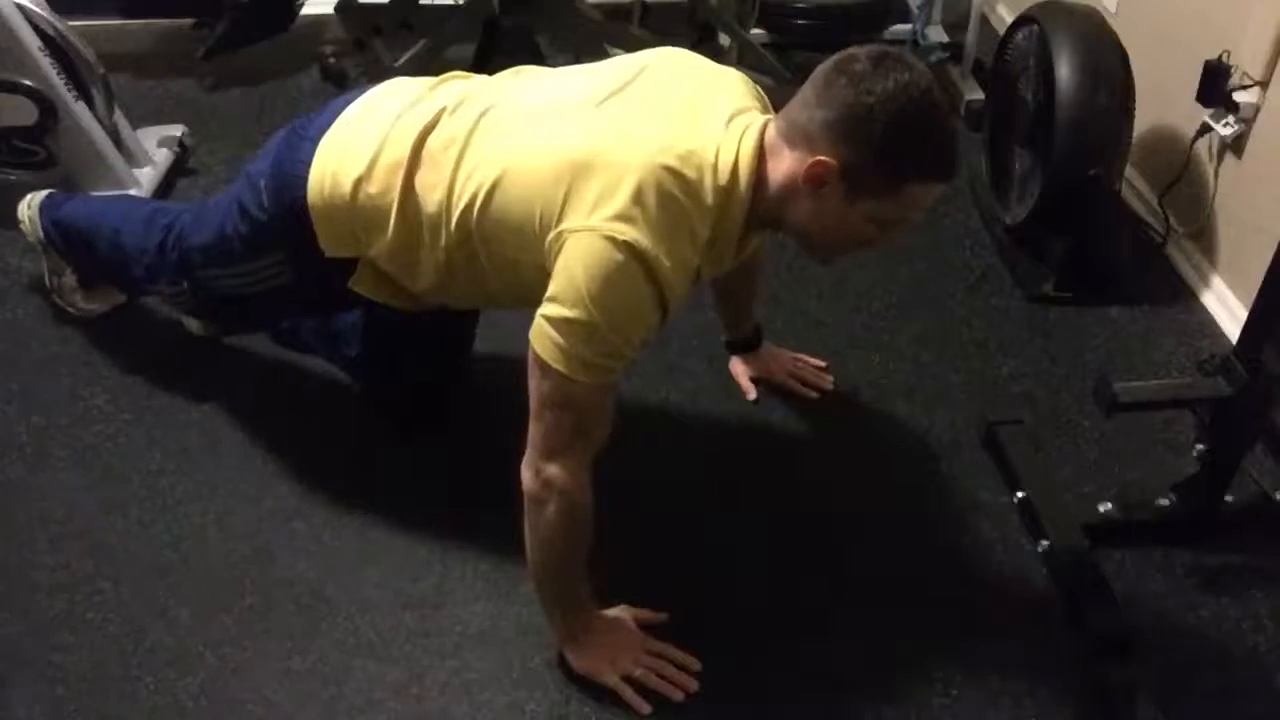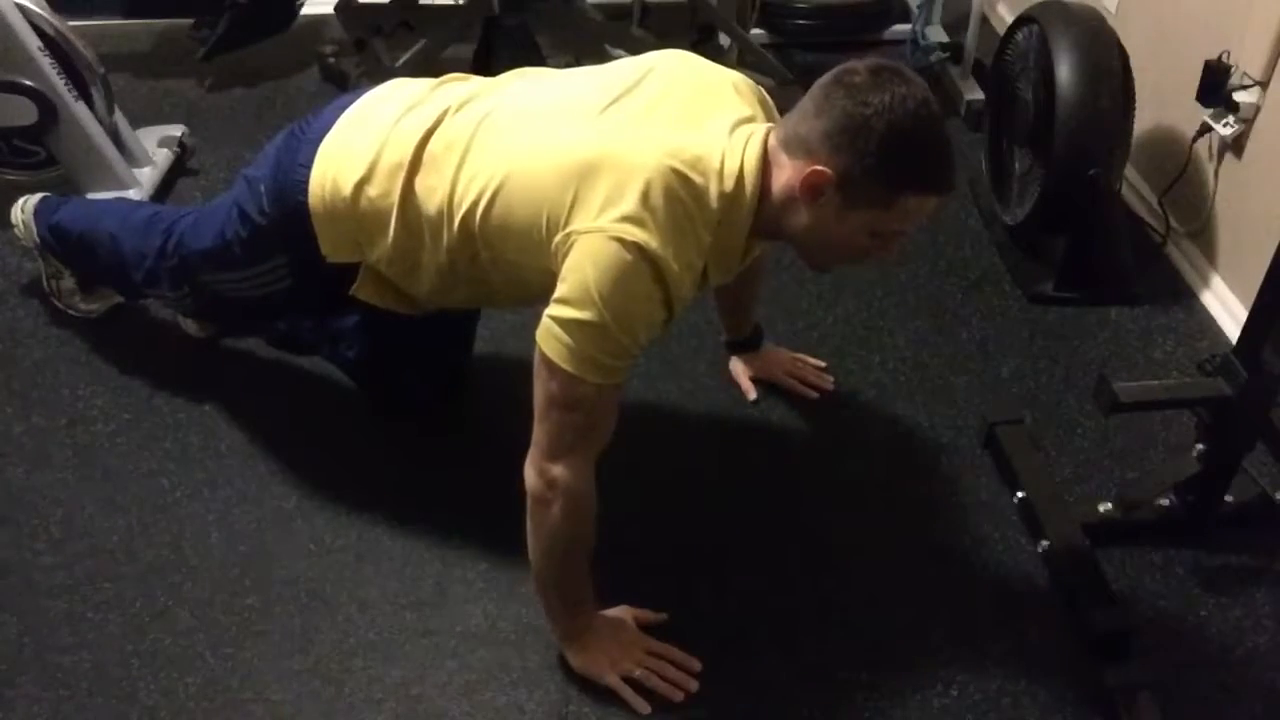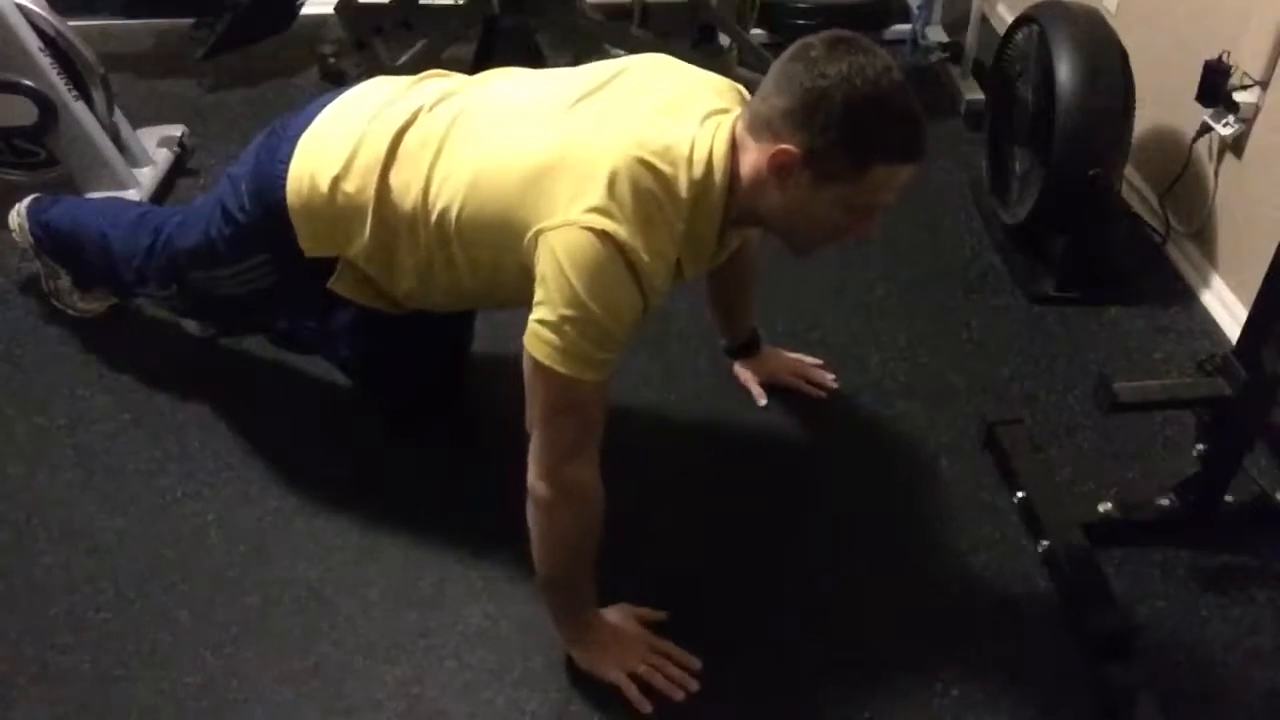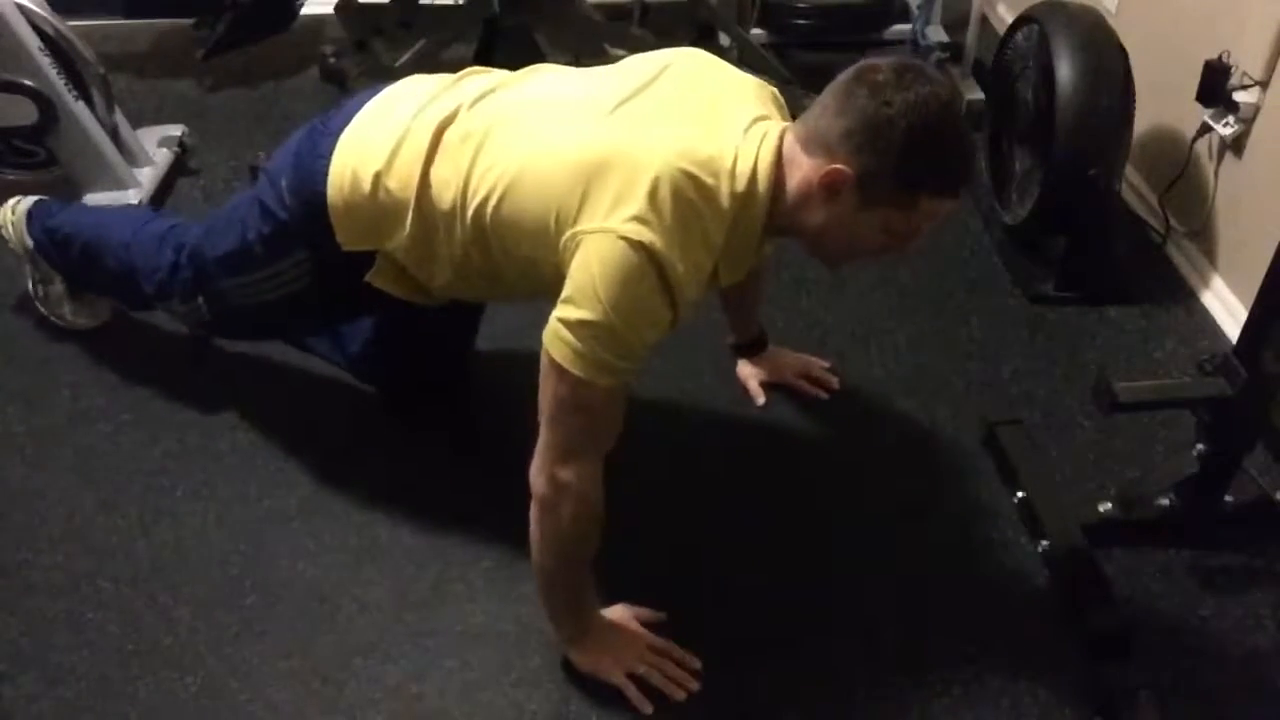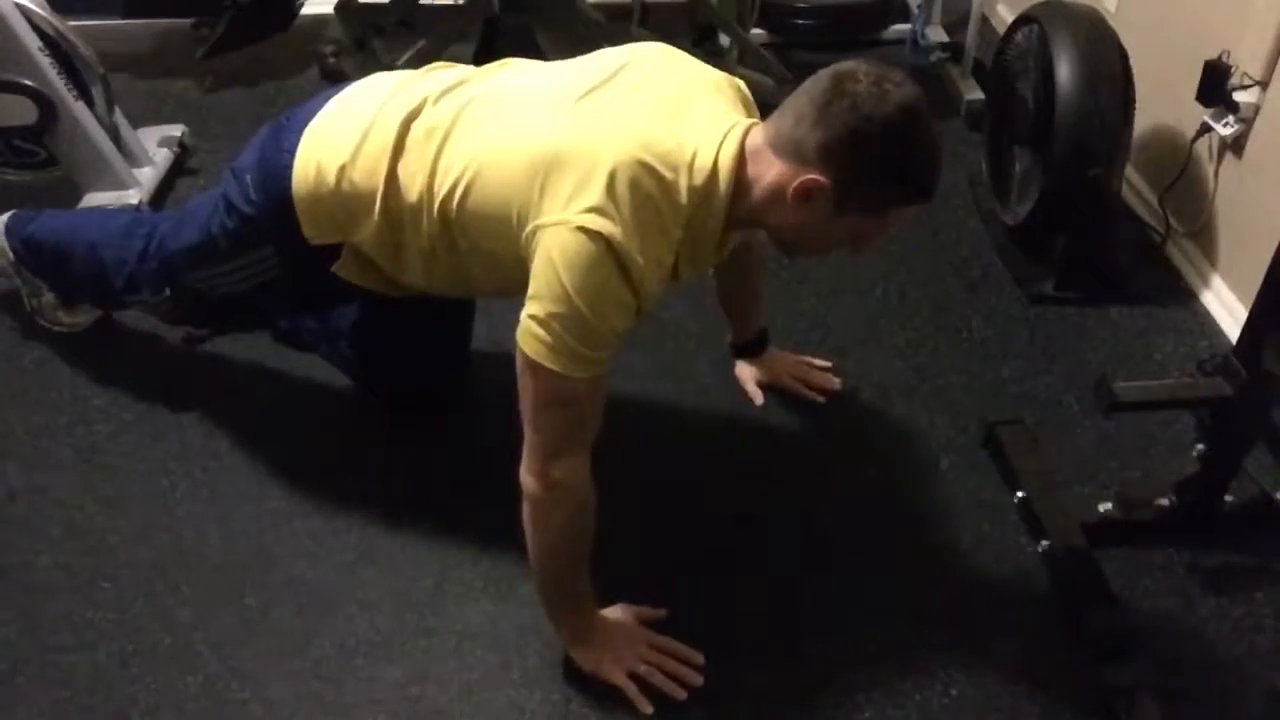
dt=1s
person 1, frame 1
left shoulder: (743, 103)
right shoulder: (628, 246)
left elbow: (735, 229)
right elbow: (552, 471)
left wrist: (745, 341)
right wrist: (577, 632)
left hip: (412, 130)
right hip: (341, 191)
left knee: (408, 381)
right knee: (188, 256)
left ankle: (226, 305)
right ankle: (59, 225)
person 1, frame 2
left shoulder: (747, 108)
right shoulder: (635, 249)
right elbow: (557, 469)
left wrist: (745, 341)
right wrist: (578, 631)
left hip: (416, 131)
right hip: (342, 196)
left knee: (413, 385)
right knee: (188, 260)
left ankle: (226, 306)
person 1, frame 3
left shoulder: (725, 109)
right shoulder: (608, 237)
left elbow: (728, 232)
right elbow: (558, 472)
left wrist: (747, 349)
right wrist: (583, 633)
left hip: (400, 130)
right hip: (323, 190)
left knee: (416, 384)
right knee: (176, 259)
left ankle: (239, 304)
person 1, frame 4
left shoulder: (758, 110)
right shoulder: (644, 246)
right elbow: (564, 473)
left wrist: (751, 343)
right wrist: (581, 633)
left hip: (430, 125)
right hip: (359, 190)
left knee: (412, 377)
right knee: (193, 272)
left ankle: (248, 300)
person 1, frame 5
left shoulder: (729, 105)
right shoulder: (604, 237)
left elbow: (735, 229)
right elbow: (550, 471)
left wrist: (753, 347)
right wrist: (582, 632)
left hip: (402, 121)
right hip: (327, 185)
left knee: (417, 379)
right knee: (169, 264)
left ankle: (274, 304)
